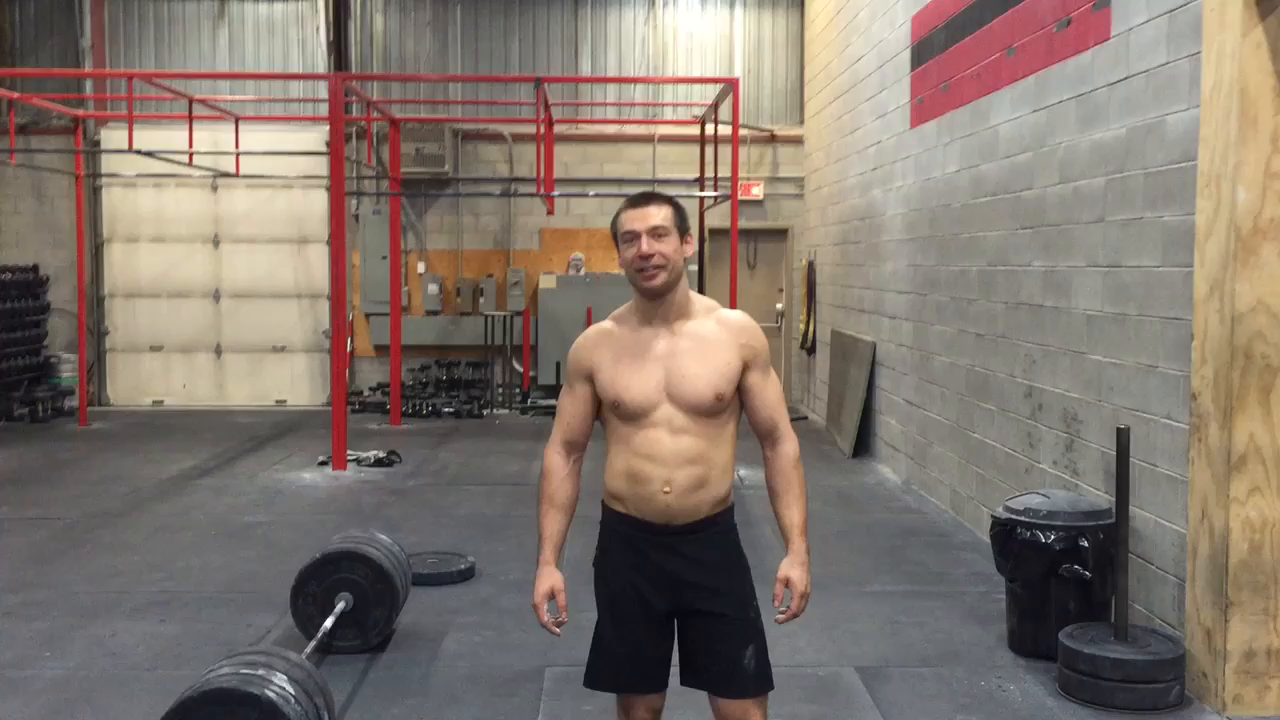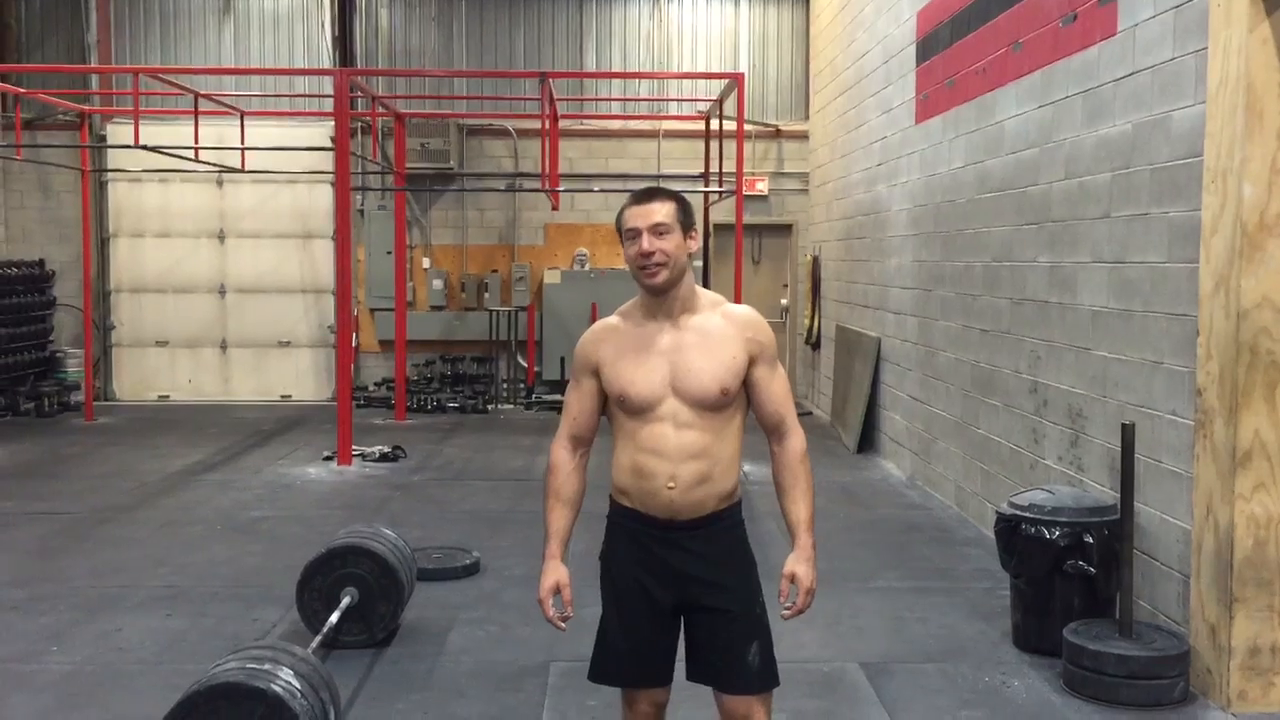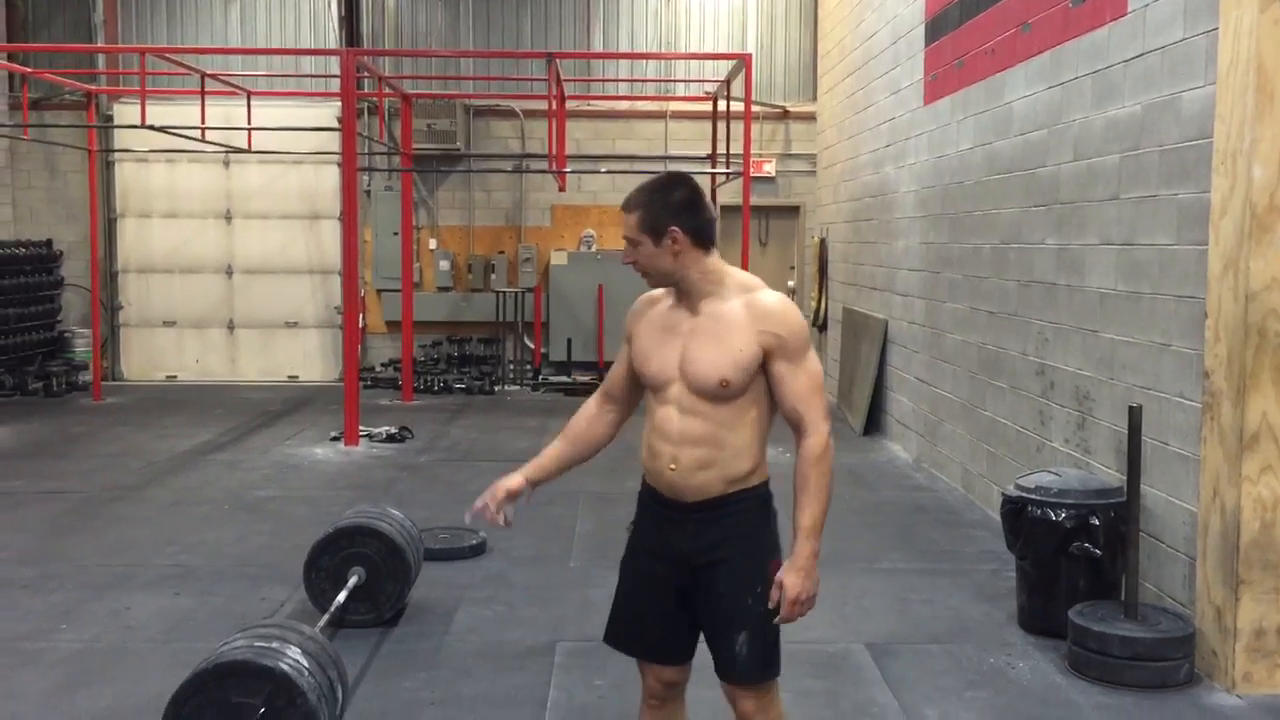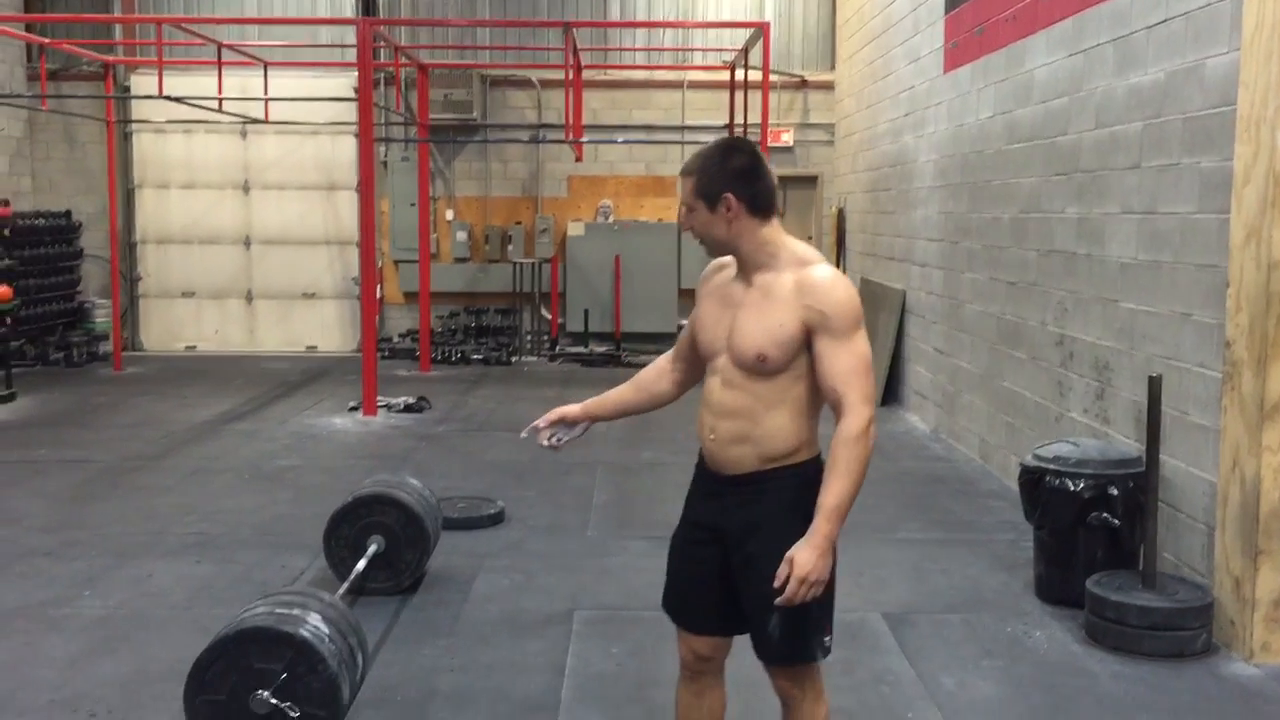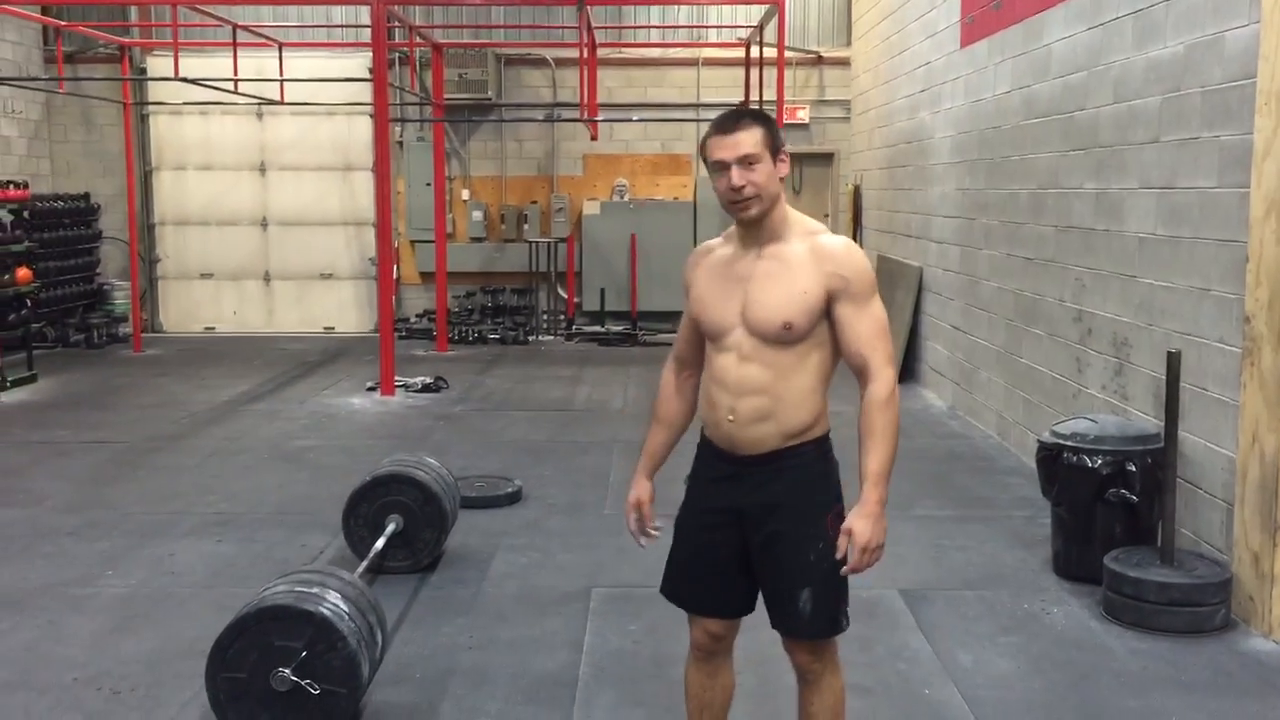
dt=0.4s
person 1, frame 1
left shoulder: (739, 334)
right shoulder: (595, 346)
left elbow: (779, 442)
right elbow: (564, 453)
left wrist: (797, 550)
right wrist: (548, 560)
left hip: (712, 543)
right hip: (627, 546)
person 1, frame 2
left shoulder: (744, 328)
right shoulder: (601, 341)
left elbow: (786, 437)
right elbow: (571, 447)
left wrist: (803, 544)
right wrist: (554, 554)
left hip: (718, 541)
right hip: (633, 542)
person 1, frame 3
left shoulder: (769, 315)
right shoulder: (646, 312)
left elbow: (814, 434)
right elbow: (608, 406)
left wrist: (805, 552)
right wrist: (529, 475)
left hip: (736, 523)
right hip: (657, 519)
person 1, frame 4
left shoulder: (821, 290)
right shoulder: (715, 277)
left elbow: (855, 419)
right elbow: (679, 369)
left wrist: (821, 536)
right wrist: (586, 411)
left hip: (782, 499)
right hip: (709, 490)
right knee: (697, 655)
person 1, frame 5
left shoulder: (834, 260)
right shoulder: (704, 262)
left elbow: (878, 381)
left wrist: (870, 501)
right wrist: (645, 469)
left hip: (796, 475)
right hip: (714, 472)
left knee: (810, 650)
right knee: (707, 637)
